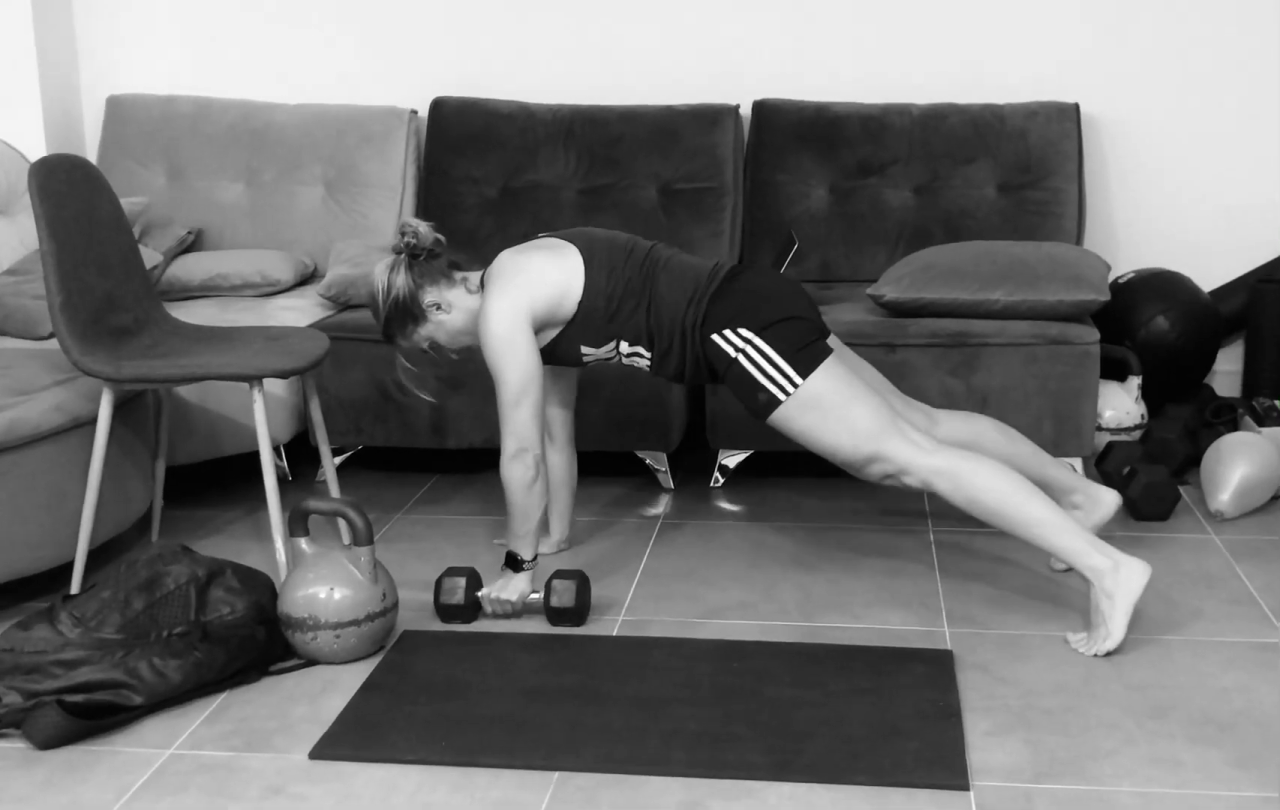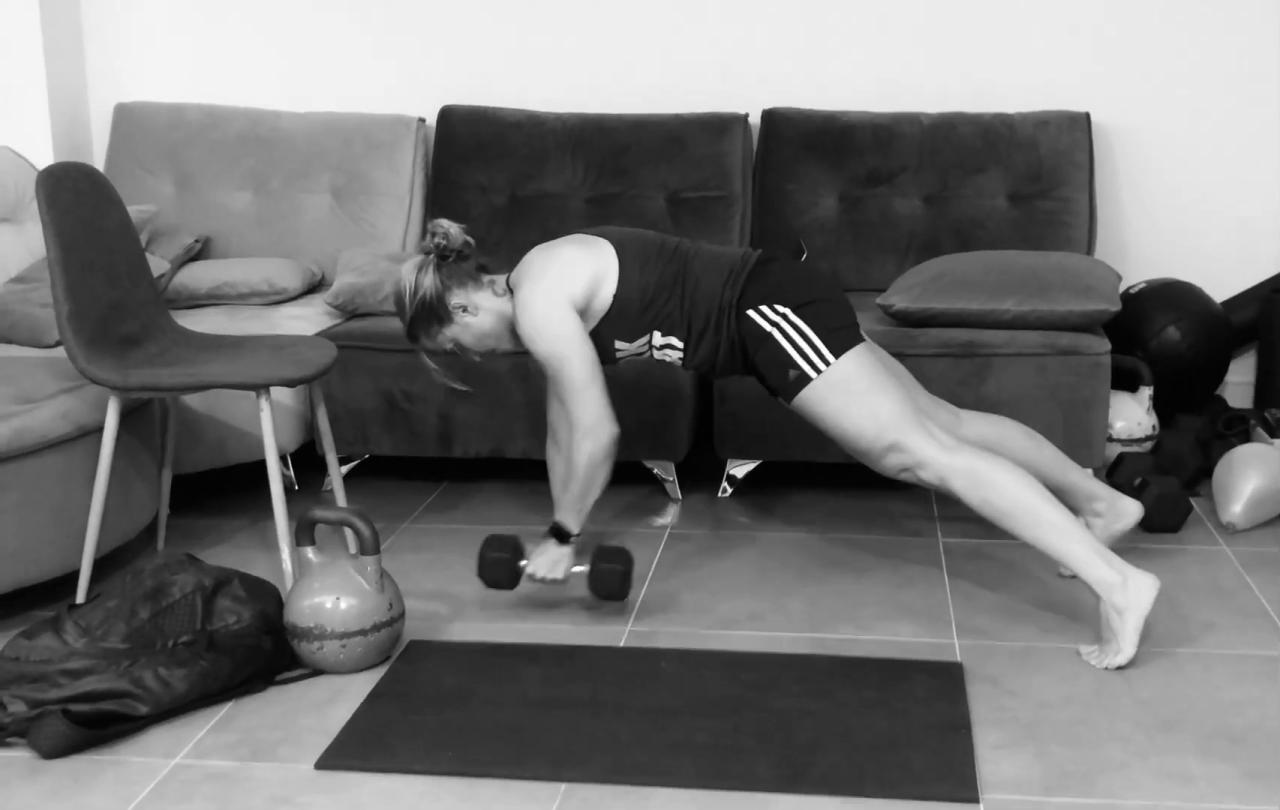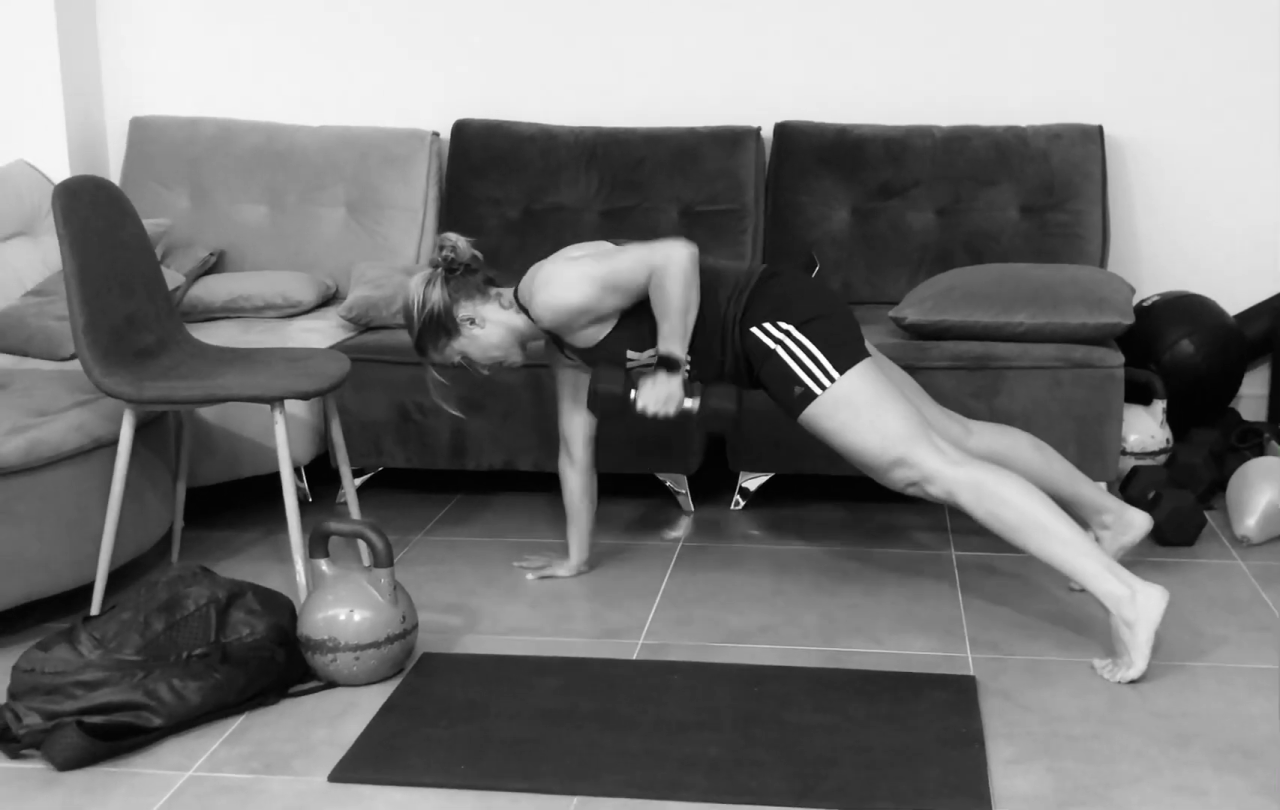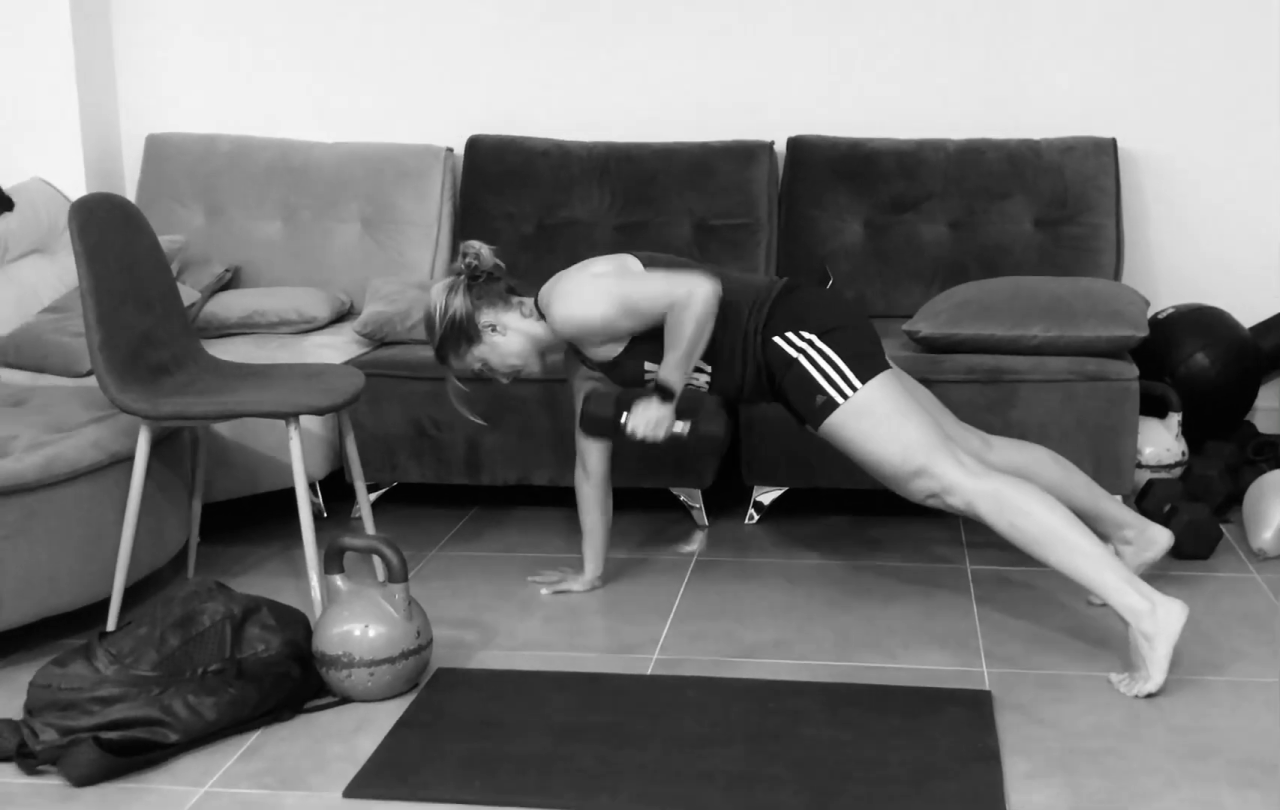
dt=0.4s
person 1, frame 1
left shoulder: (501, 309)
right shoulder: (527, 286)
left elbow: (522, 452)
right elbow: (556, 424)
left wrist: (517, 565)
right wrist: (555, 534)
left hip: (741, 325)
right hip: (750, 315)
left knee: (903, 456)
right knee: (917, 422)
left ankle: (1108, 570)
right ankle: (1084, 493)
person 1, frame 2
left shoulder: (536, 303)
right shoulder: (549, 294)
left elbow: (600, 432)
right elbow: (564, 432)
left wrist: (561, 540)
right wrist: (563, 537)
left hip: (771, 308)
right hip: (771, 315)
left knee: (924, 452)
right knee: (940, 422)
left ankle: (1116, 585)
right ankle: (1103, 502)
person 1, frame 3
left shoulder: (553, 296)
right shoulder: (562, 338)
left elbow: (674, 258)
right elbow: (577, 445)
left wrist: (667, 370)
right wrist: (576, 556)
left hip: (776, 322)
right hip: (773, 334)
left knee: (933, 466)
right knee: (951, 432)
left ankle: (1127, 597)
right ankle: (1114, 516)
person 1, frame 4
left shoulder: (572, 305)
right shoulder: (581, 346)
left elbow: (700, 292)
right elbow: (594, 453)
left wrist: (662, 396)
right wrist: (591, 568)
left hip: (799, 335)
right hip: (793, 349)
left knee: (952, 480)
right knee: (971, 447)
left ankle: (1146, 611)
right ankle: (1134, 530)
